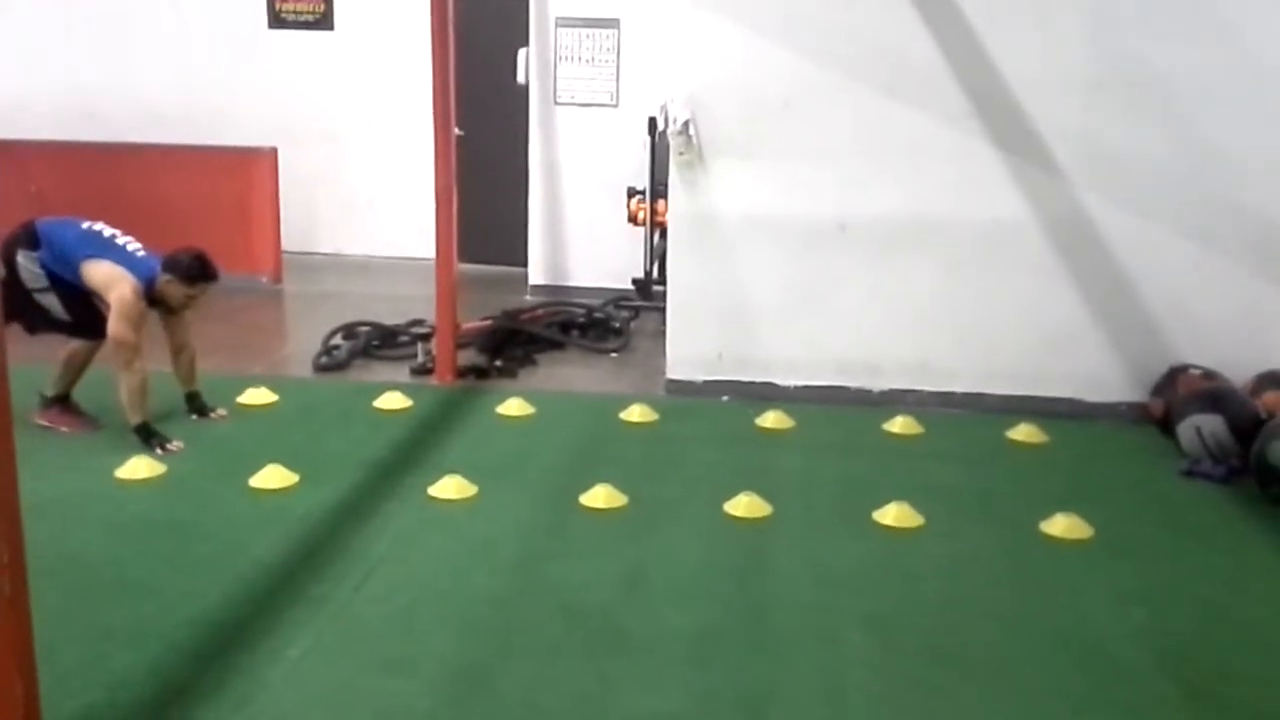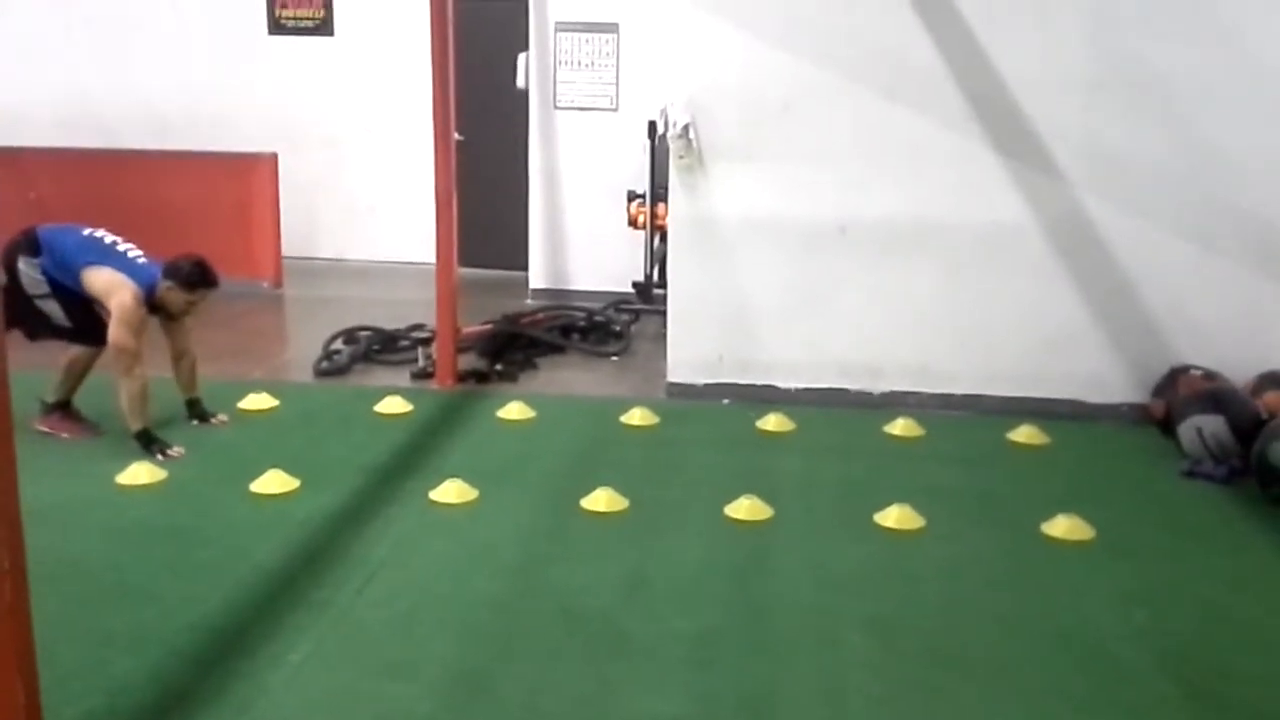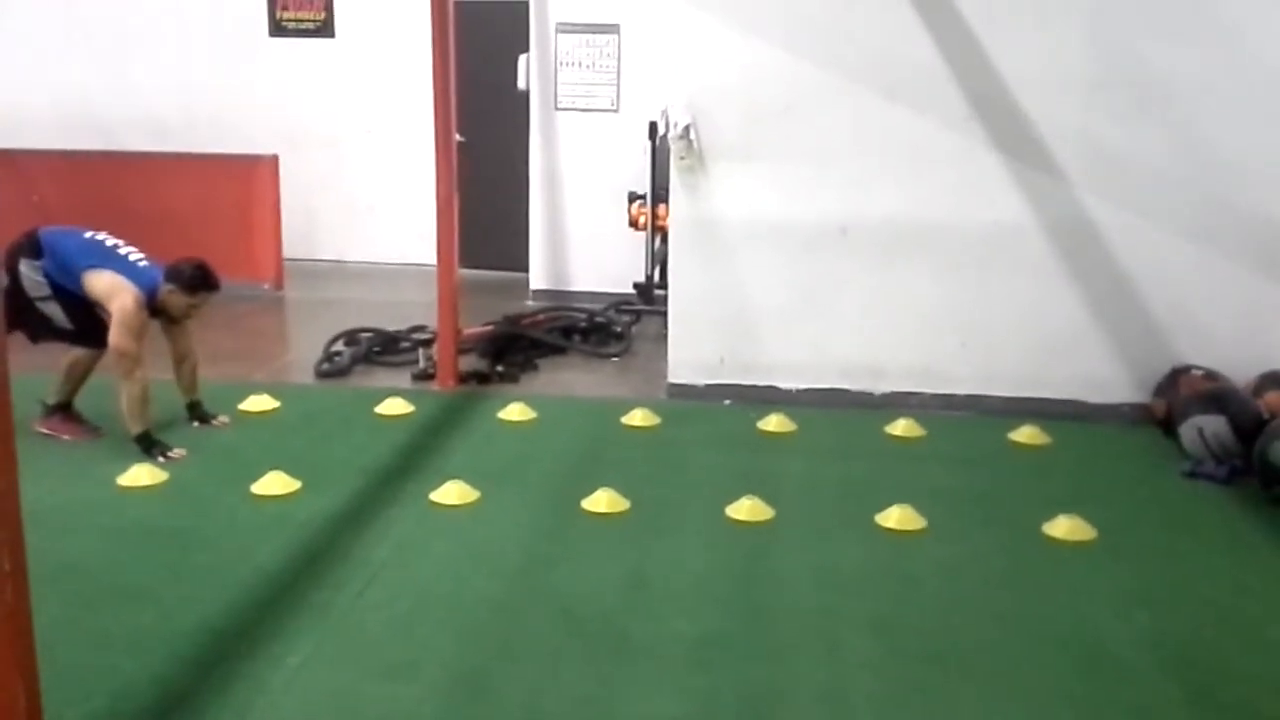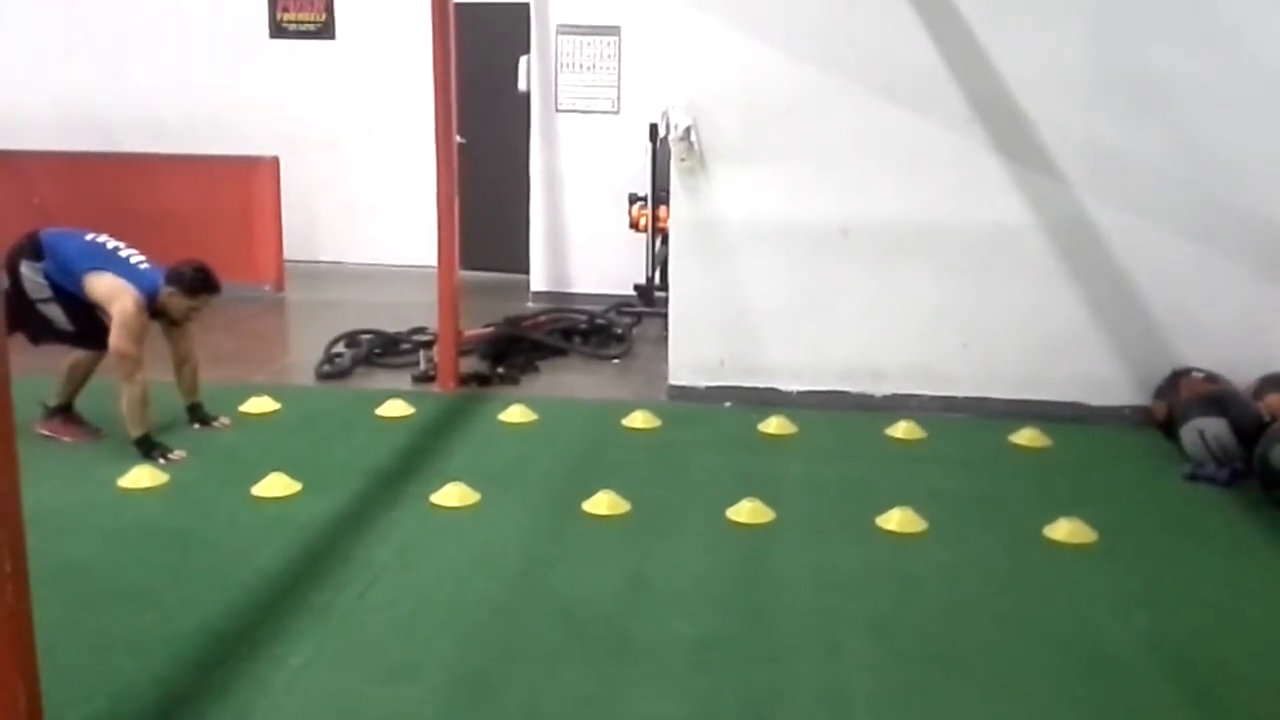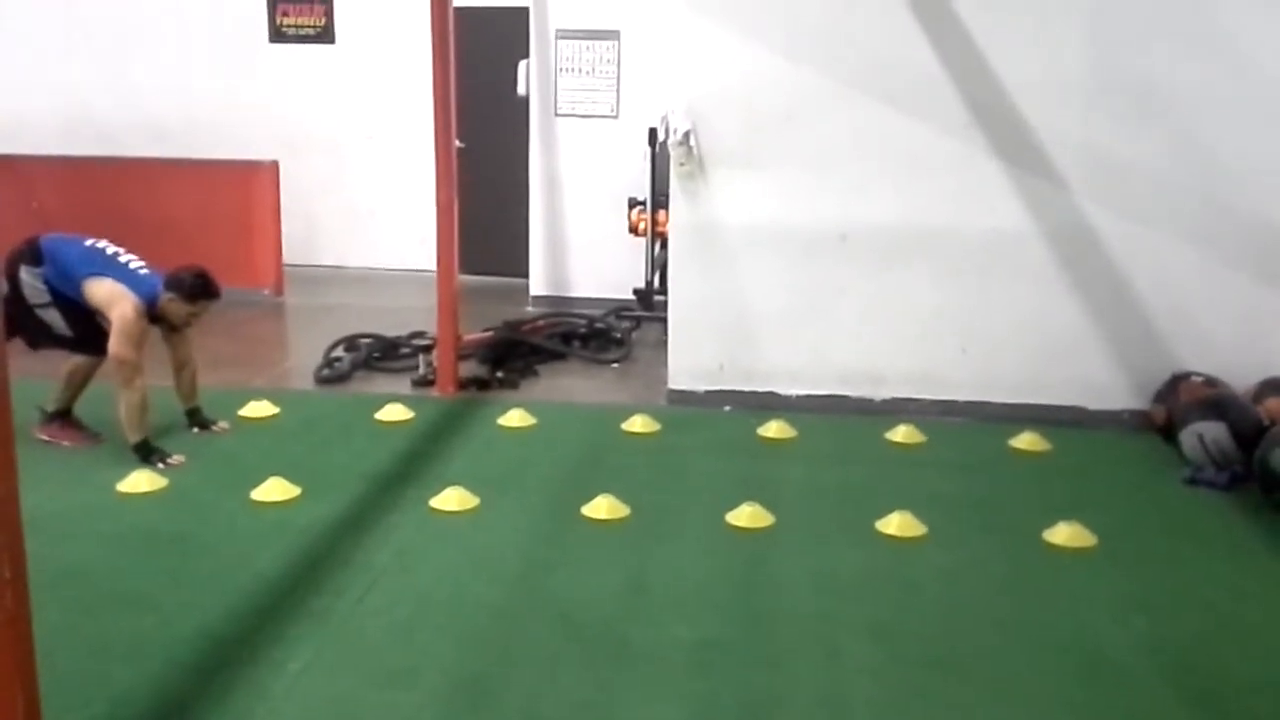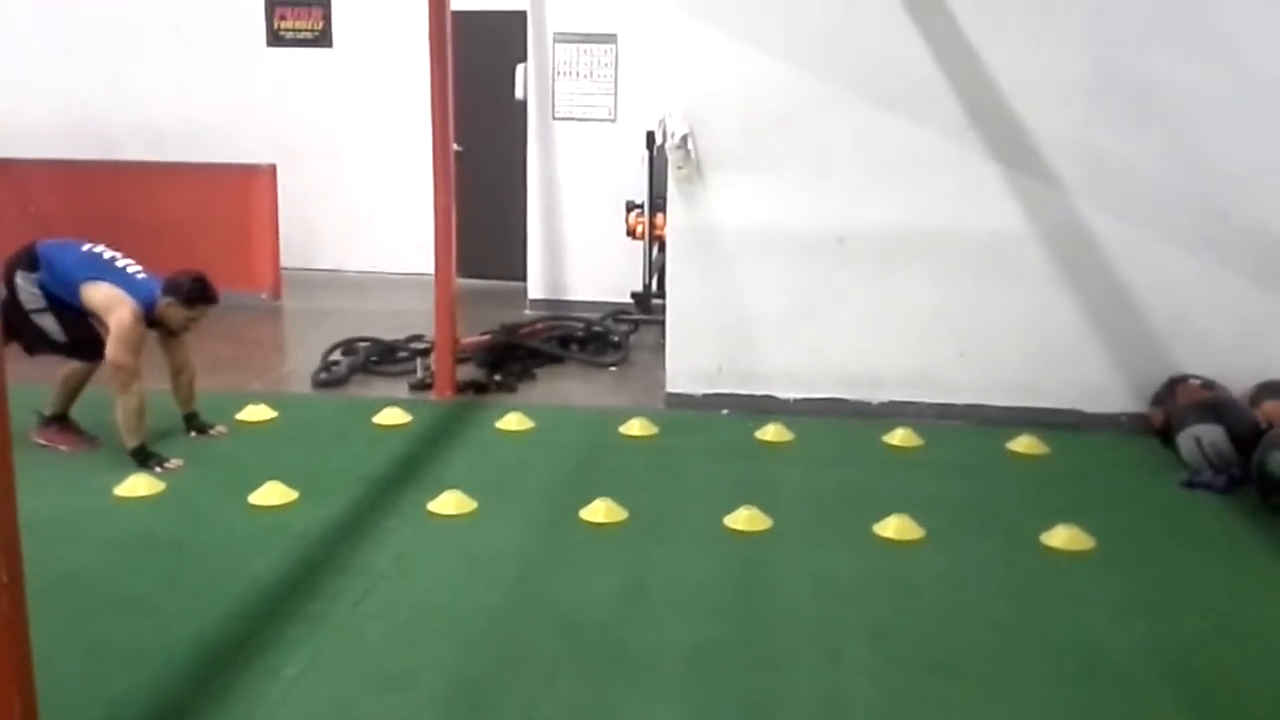
dt=0.1s
person 1, frame 1
left shoulder: (167, 280)
right shoulder: (130, 293)
left elbow: (182, 347)
right elbow: (129, 365)
left wrist: (194, 399)
right wrist: (144, 431)
left hip: (58, 247)
right hip: (29, 249)
right knee: (91, 332)
right ankle: (54, 405)
person 1, frame 2
left shoulder: (168, 286)
right shoulder: (130, 299)
left elbow: (182, 353)
right elbow: (130, 372)
left wrist: (195, 406)
right wrist: (145, 438)
left hip: (60, 252)
right hip: (30, 256)
right knee: (91, 338)
right ankle: (55, 411)
person 1, frame 3
left shoulder: (169, 290)
right shoulder: (131, 303)
left elbow: (184, 356)
right elbow: (130, 375)
left wrist: (195, 408)
right wrist: (145, 441)
left hip: (61, 255)
right hip: (32, 258)
right knee: (93, 341)
right ankle: (55, 413)
person 1, frame 4
left shoulder: (169, 292)
right shoulder: (131, 306)
left elbow: (185, 359)
right elbow: (131, 378)
left wrist: (195, 410)
right wrist: (145, 443)
left hip: (63, 256)
right hip: (32, 261)
right knee: (94, 342)
right ankle: (56, 415)
person 1, frame 5
left shoulder: (169, 298)
right shoulder: (130, 312)
left elbow: (184, 364)
right elbow: (130, 384)
left wrist: (194, 414)
right wrist: (143, 449)
left hip: (62, 261)
right hip: (32, 265)
right knee: (92, 347)
right ankle: (55, 419)
person 1, frame 6
left shoulder: (166, 301)
right shoulder: (129, 316)
left elbow: (182, 368)
right elbow: (127, 388)
left wrist: (192, 418)
right wrist: (140, 453)
left hip: (58, 268)
right hip: (30, 271)
right knee: (88, 351)
right ankle: (51, 423)
